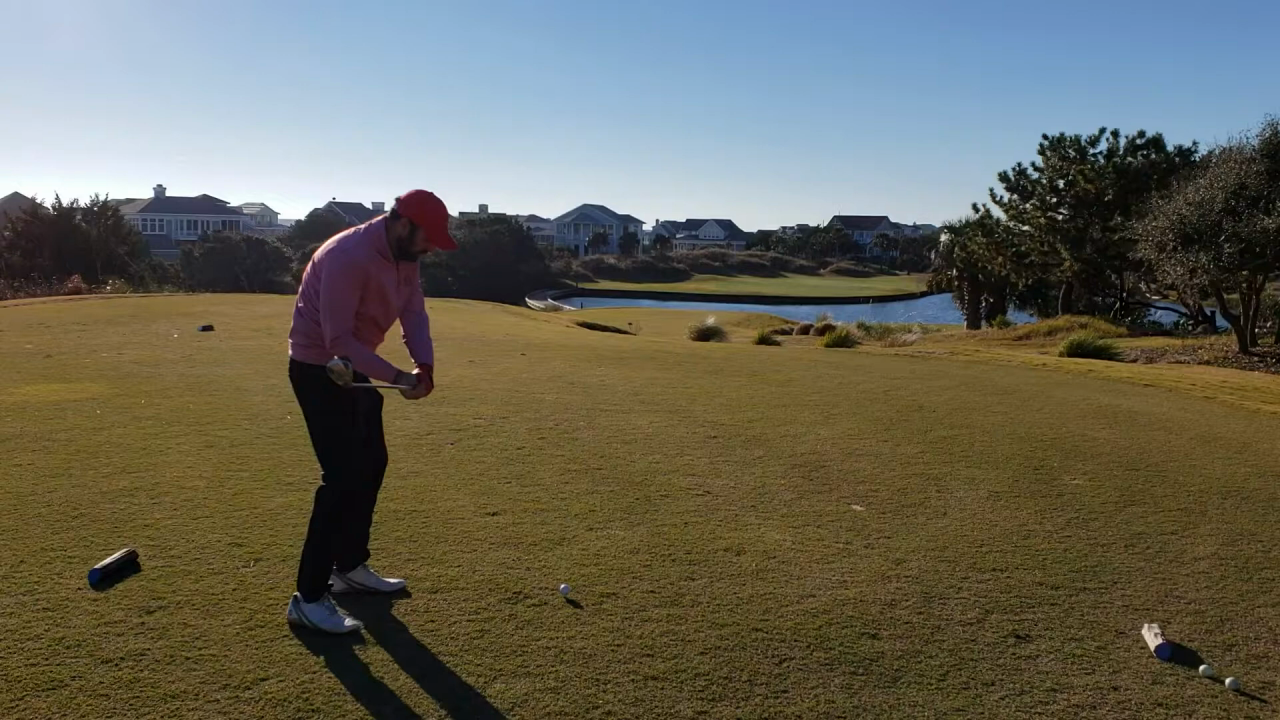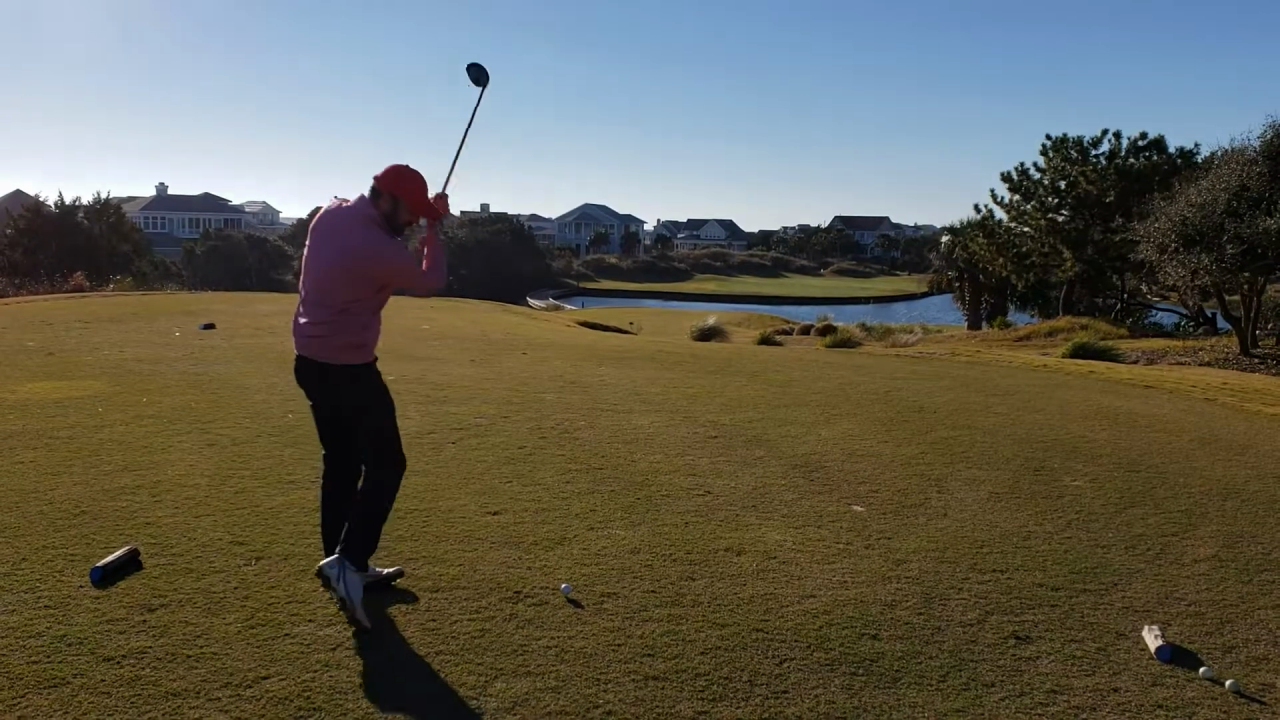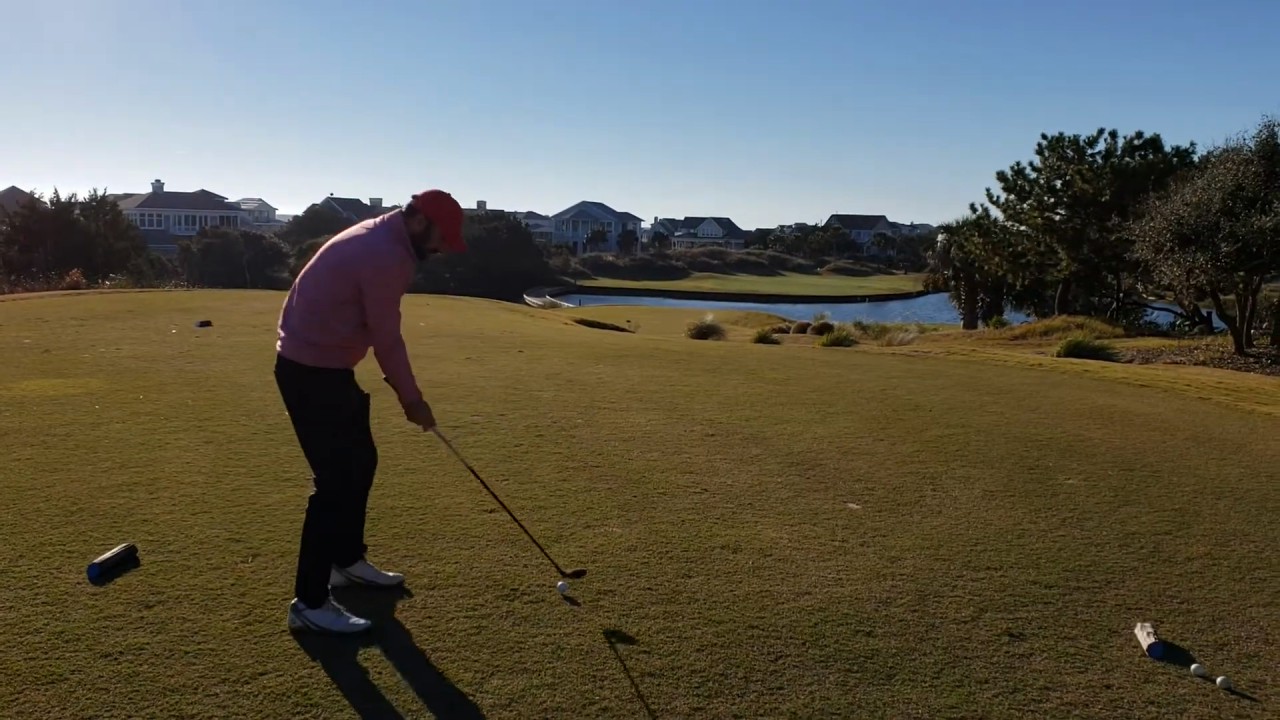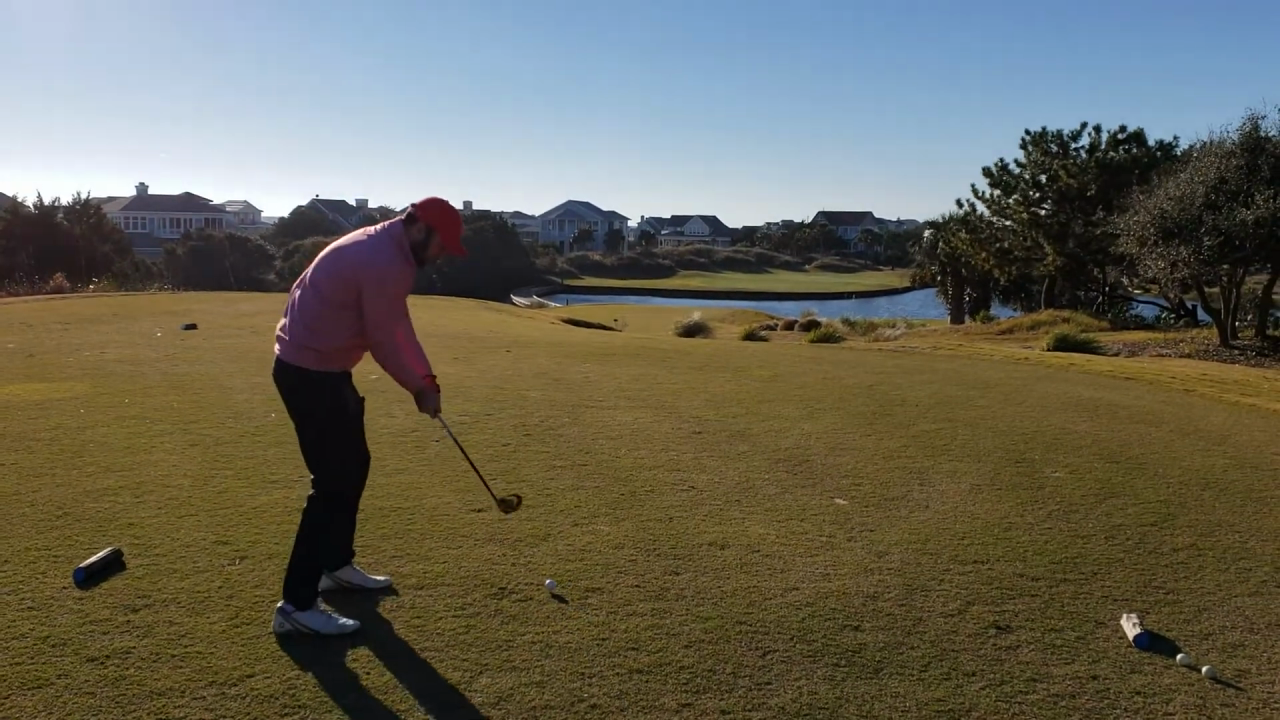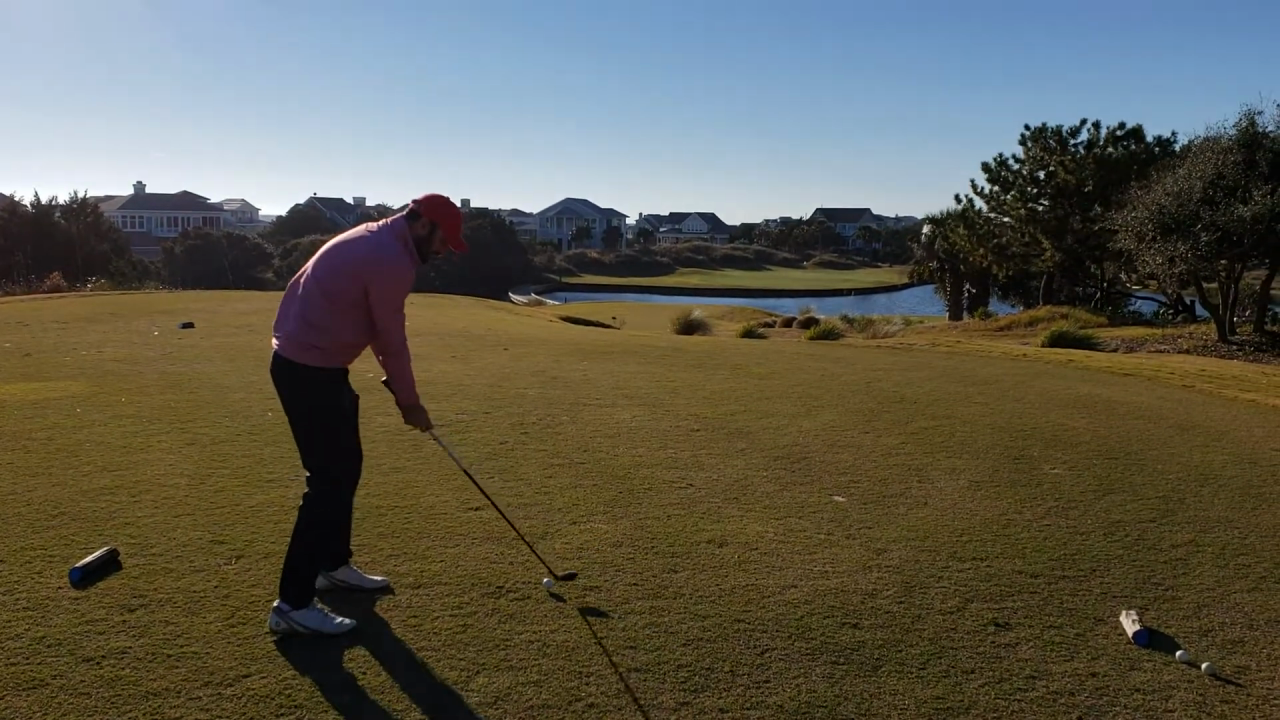
dt=1s
person 1, frame 1
left shoulder: (400, 252)
right shoulder: (349, 259)
left elbow: (414, 314)
right elbow: (339, 340)
left wrist: (423, 365)
right wrist: (397, 375)
left hip: (359, 370)
right hip: (322, 371)
left knee: (369, 468)
right knee: (345, 477)
left ankle: (349, 566)
right ankle: (309, 596)
person 1, frame 2
left shoulder: (332, 214)
right shoulder: (379, 251)
right elbow: (429, 283)
left wrist: (428, 223)
right wrist: (436, 230)
left hip: (312, 360)
right hip: (347, 369)
left knee: (341, 461)
right knee: (386, 464)
left ankle: (344, 561)
right ankle: (348, 561)
person 1, frame 3
left shoulder: (380, 241)
right shoulder: (384, 255)
left elbow: (381, 333)
right elbow: (386, 339)
left wrist: (406, 391)
right wrist: (412, 398)
left hip: (325, 365)
right hip: (311, 371)
left knee: (359, 462)
right knee: (337, 479)
left ankle: (347, 561)
right ankle: (309, 602)
person 1, frame 4
left shoulder: (381, 250)
right shoulder: (384, 264)
left elbow: (399, 326)
right elbow: (383, 344)
left wrist: (427, 378)
right wrist: (419, 390)
left hip: (320, 368)
right hip: (309, 373)
left knee: (352, 467)
right knee: (333, 481)
left ankle: (336, 565)
right ankle: (297, 604)
person 1, frame 5
left shoulder: (375, 240)
right shoulder: (392, 261)
left elbow: (379, 331)
right elbow: (393, 341)
left wrist: (400, 389)
right wrist: (410, 401)
left hip: (307, 362)
right hip: (310, 370)
left knee: (345, 467)
right knee: (330, 480)
left ankle: (332, 564)
right ankle: (292, 604)
